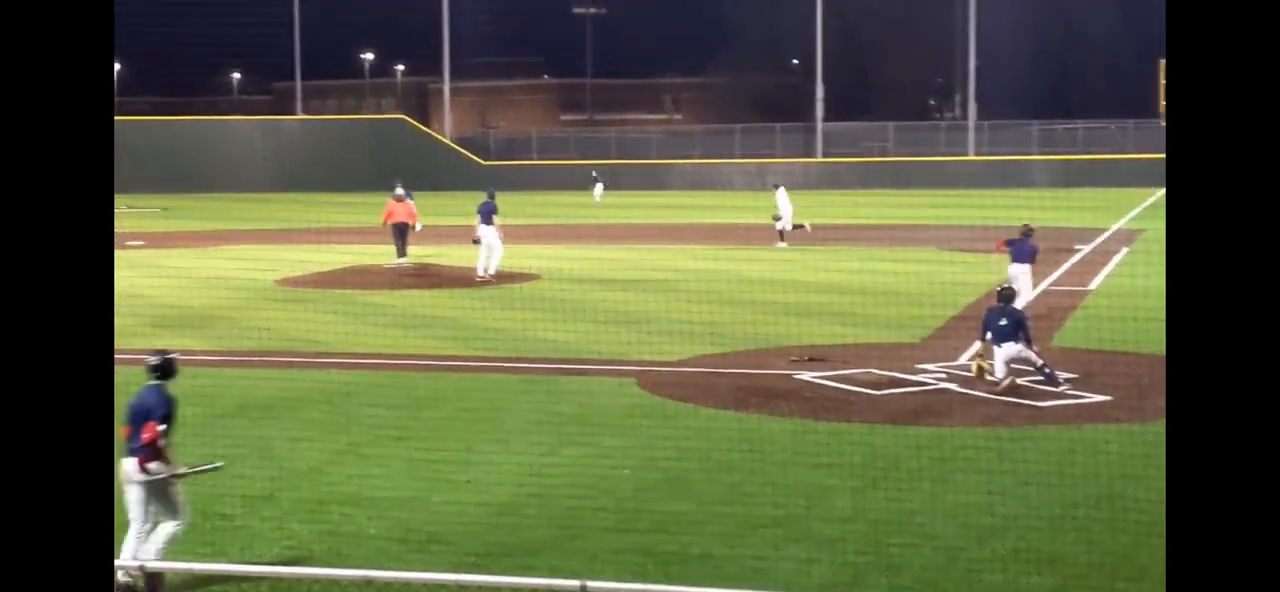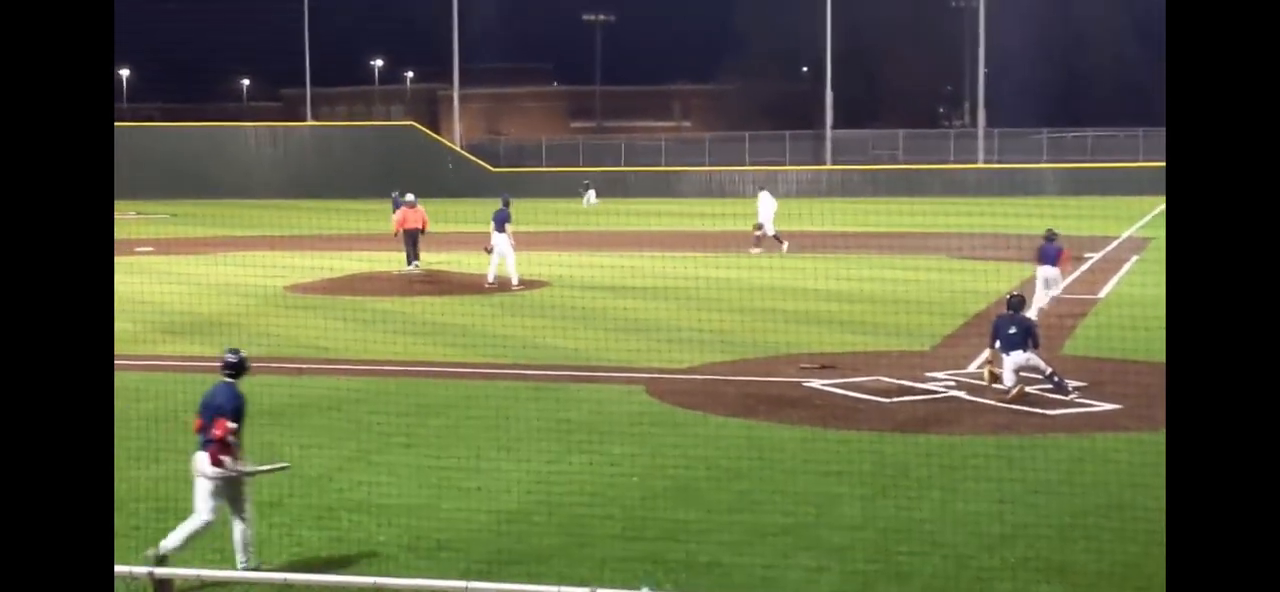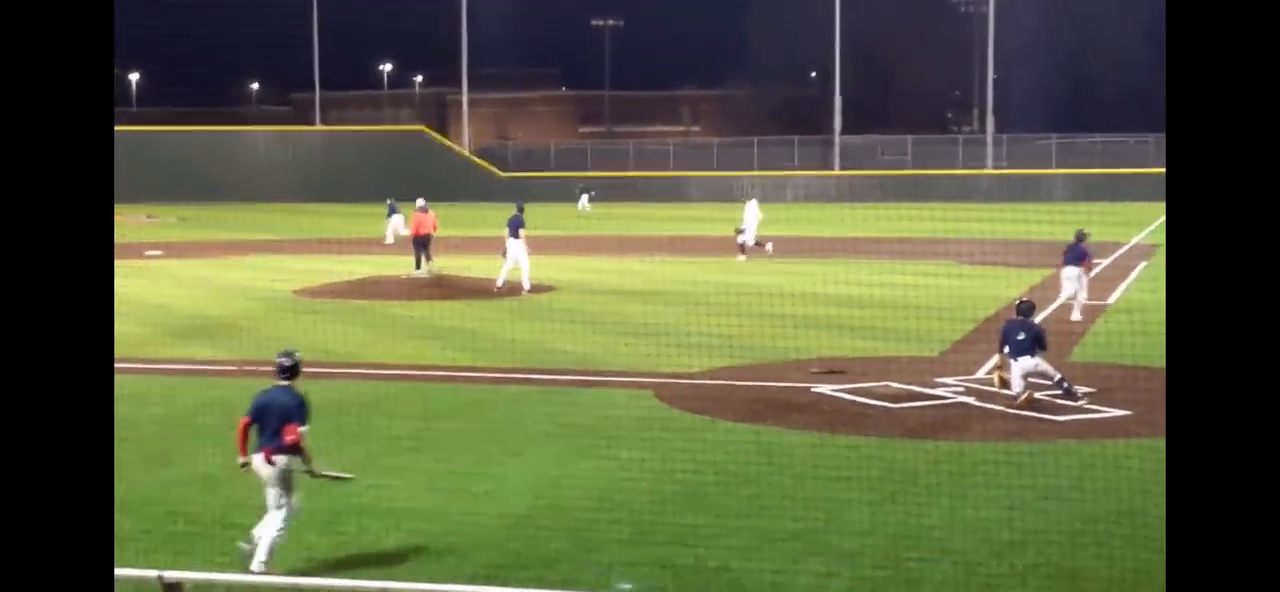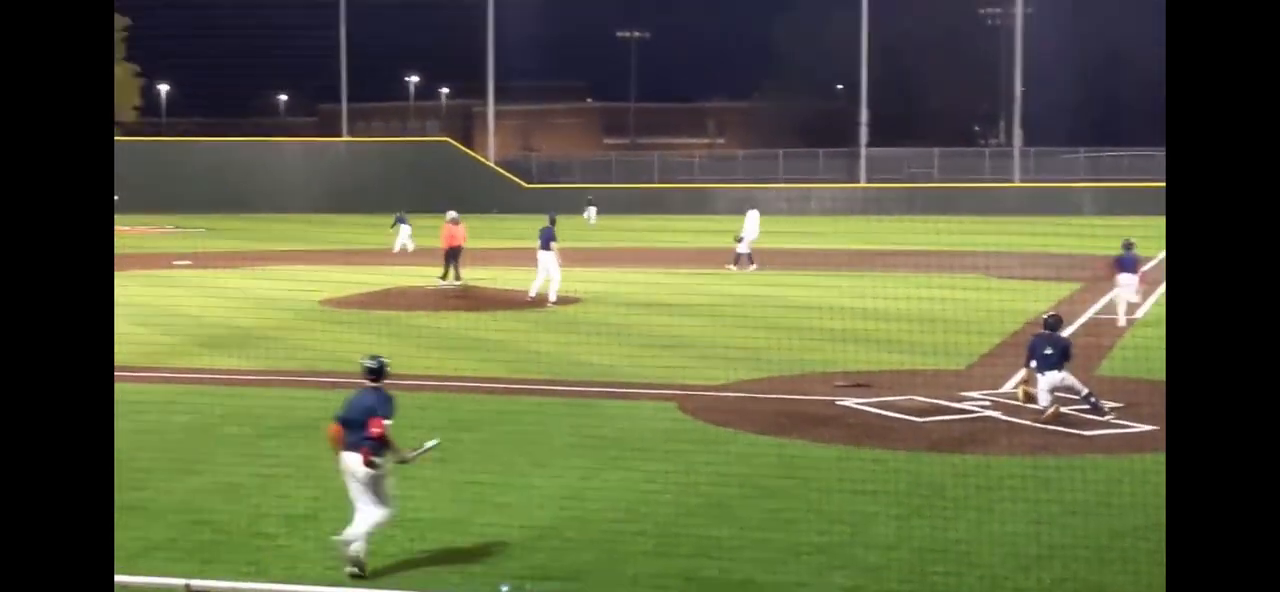
dt=0.2s
person 1, frame 1
left shoulder: (140, 396)
right shoulder: (164, 399)
left elbow: (127, 434)
right elbow: (152, 438)
right wrist: (171, 464)
left hip: (130, 463)
right hip: (152, 466)
left knee: (139, 525)
right knee: (175, 519)
right ankle: (148, 565)
person 1, frame 2
left shoulder: (212, 392)
right shoulder: (235, 396)
left elbow: (199, 427)
right elbow: (221, 434)
right wrist: (239, 459)
left hip: (202, 459)
right hip: (222, 461)
left knee: (203, 517)
right knee: (240, 514)
left ankle: (163, 551)
right ankle: (245, 566)
person 1, frame 3
left shoulder: (262, 396)
right shoulder: (297, 400)
left elbow: (243, 426)
right elbow: (293, 439)
left wrist: (243, 455)
right wrist: (307, 463)
left hip: (260, 458)
right hip: (281, 460)
left knee: (278, 511)
right knee: (280, 516)
left ankle: (256, 540)
right ankle: (258, 567)
person 1, frame 4
left shoulder: (353, 399)
right shoulder: (384, 399)
left elbow: (335, 431)
right elbow: (378, 431)
left wrist: (342, 454)
right wrist: (397, 453)
left hip: (349, 458)
right hip: (370, 459)
left knee: (364, 509)
right knee: (380, 510)
left ankle: (356, 559)
right ankle: (349, 539)
